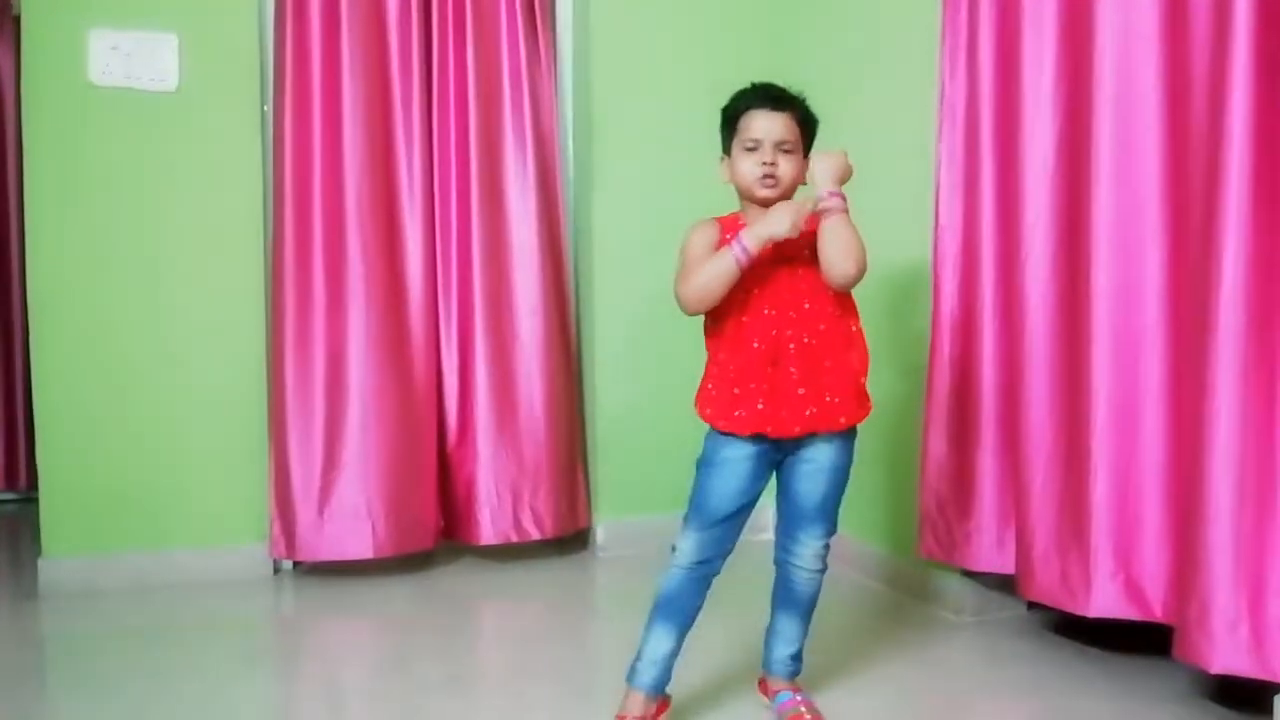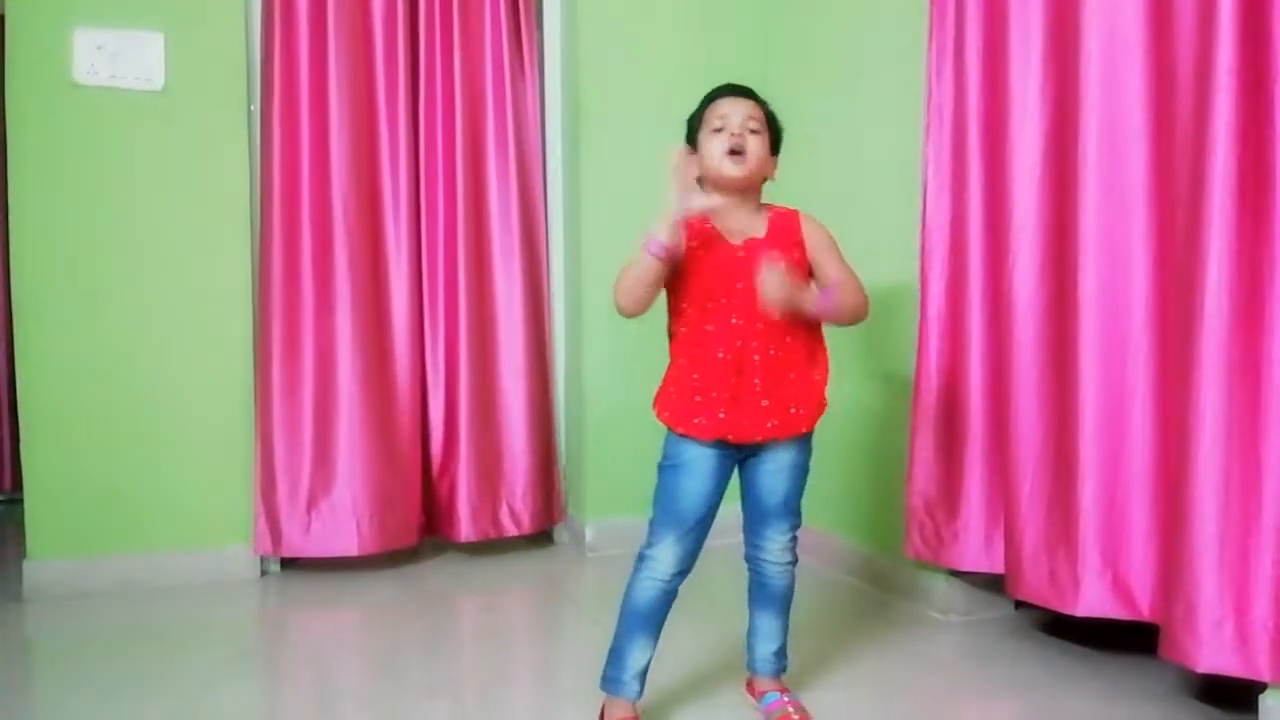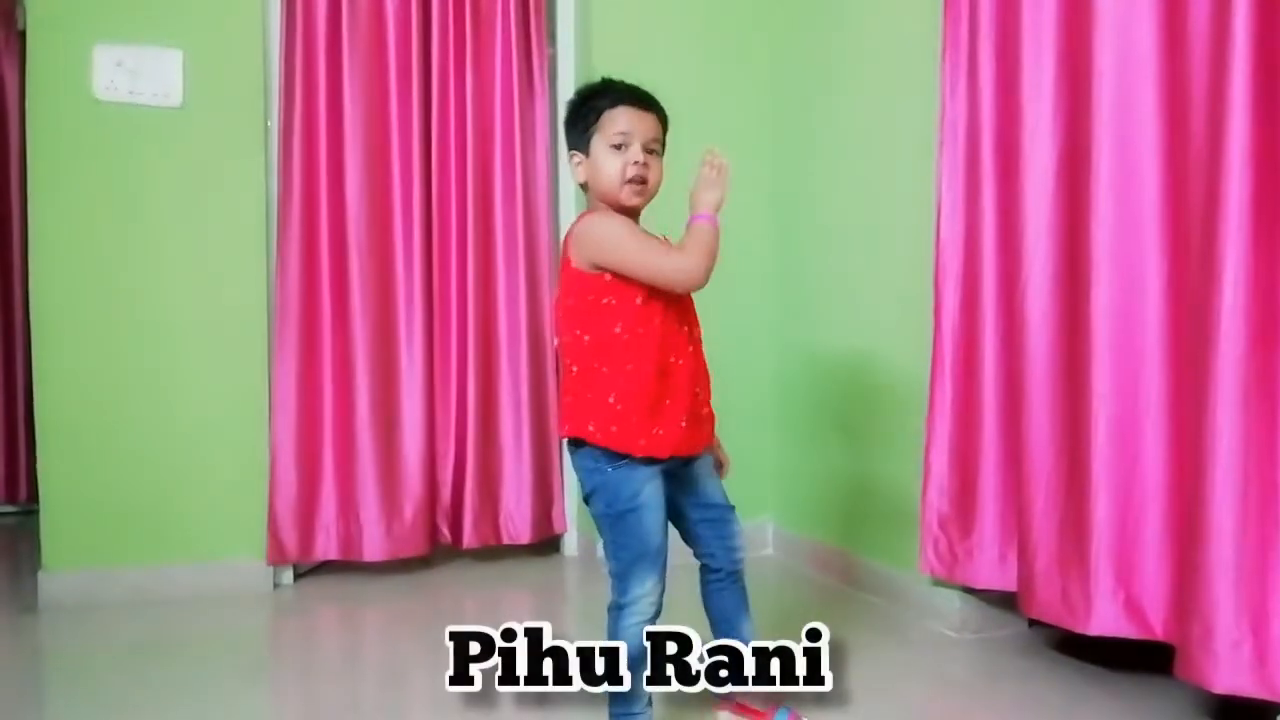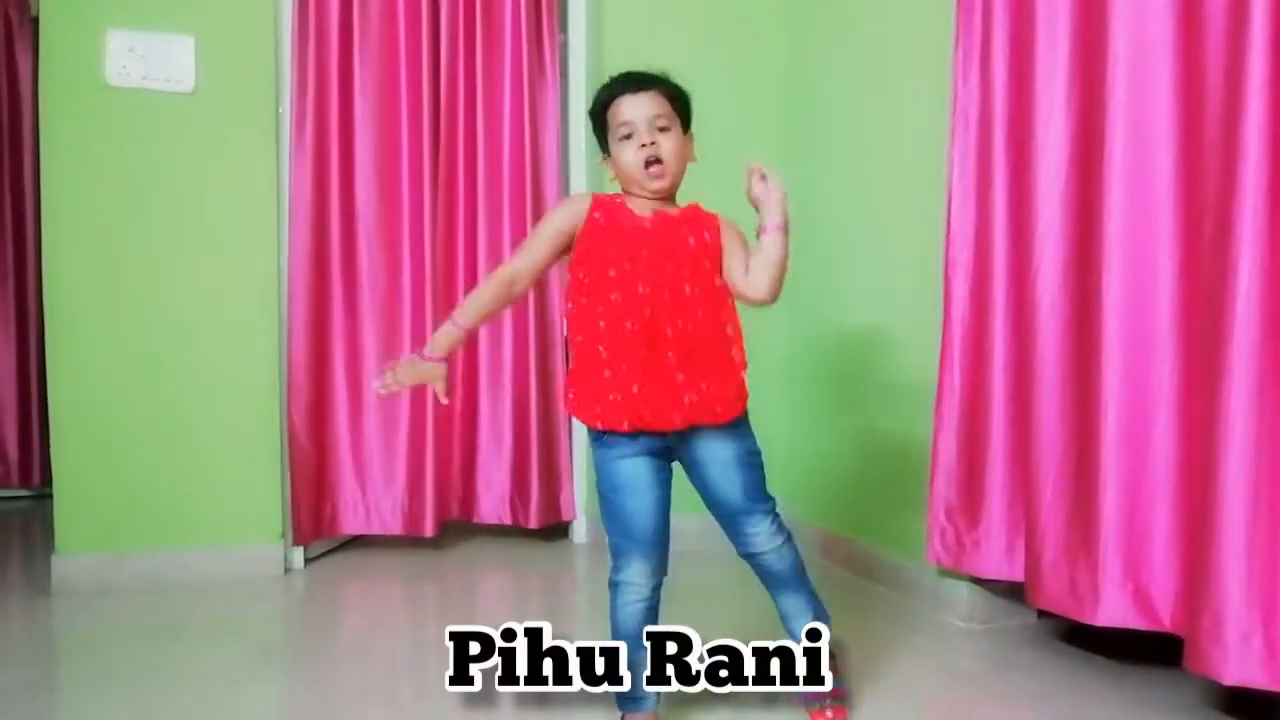
dt=1s
person 1, frame 1
left shoulder: (823, 228)
right shoulder: (712, 235)
left elbow: (846, 271)
right elbow: (691, 296)
left wrist: (830, 190)
right wrist: (760, 234)
left hip: (825, 424)
right hip: (740, 424)
left knee: (805, 555)
right knee: (695, 553)
person 1, frame 2
left shoulder: (800, 230)
right shoulder: (678, 233)
left elbow: (854, 303)
right elbow: (627, 301)
left wrist: (802, 297)
right wrist: (669, 226)
left hip: (782, 424)
right hip: (697, 425)
left knee: (774, 553)
right knee: (662, 555)
person 1, frame 3
left shoulder: (643, 246)
right shoulder: (597, 232)
right elbow: (692, 270)
left wrist: (706, 434)
right wrist: (707, 205)
left hip: (675, 442)
right hip: (616, 447)
left knee: (725, 551)
right knee: (640, 591)
person 1, frame 4
left shoulder: (713, 226)
right shoulder: (582, 217)
left elbow: (761, 287)
right elbow: (508, 280)
left wrist: (772, 210)
right wrist: (437, 351)
left hip: (712, 415)
right hip: (620, 425)
left knee: (762, 534)
right knee: (636, 570)
